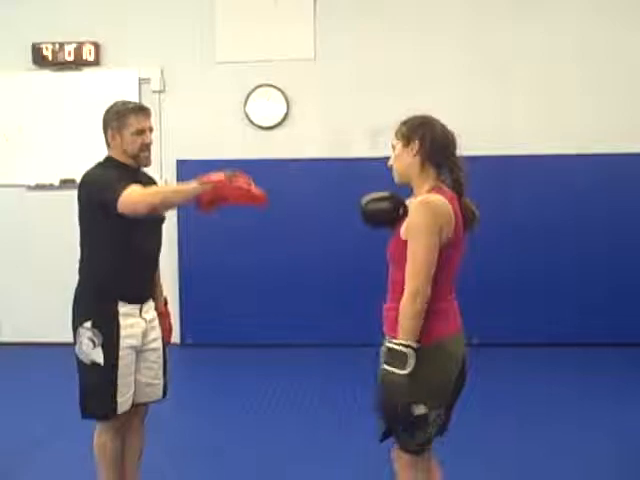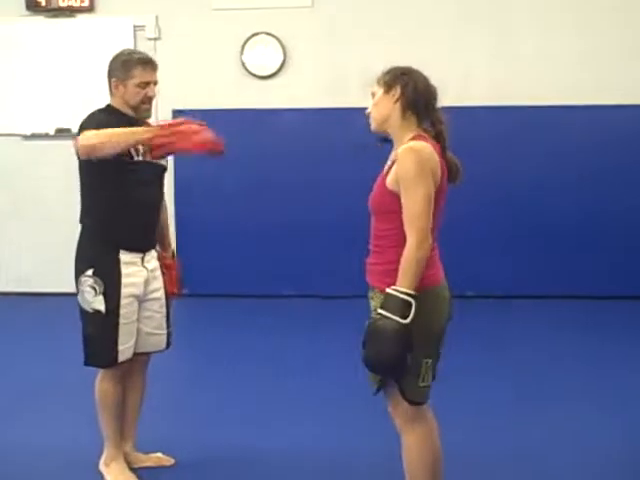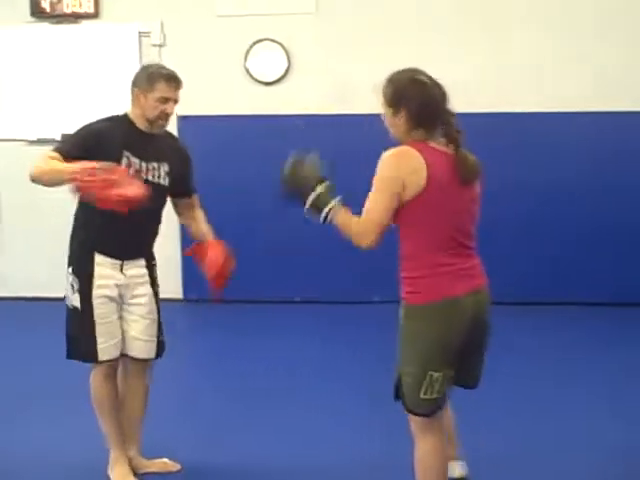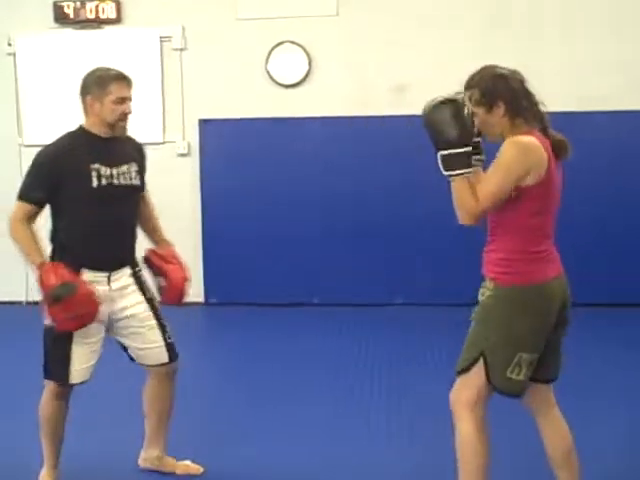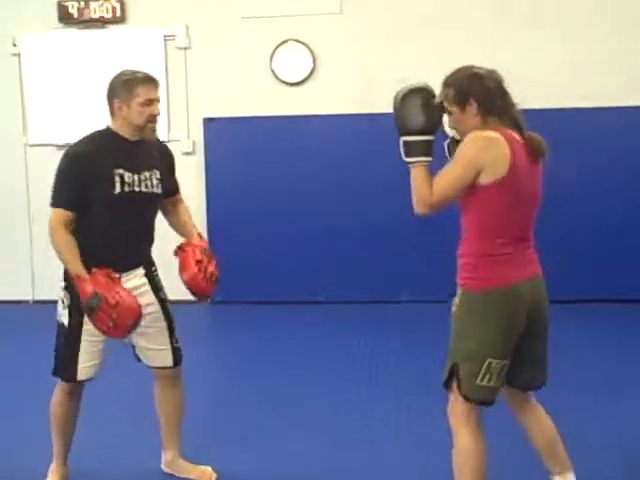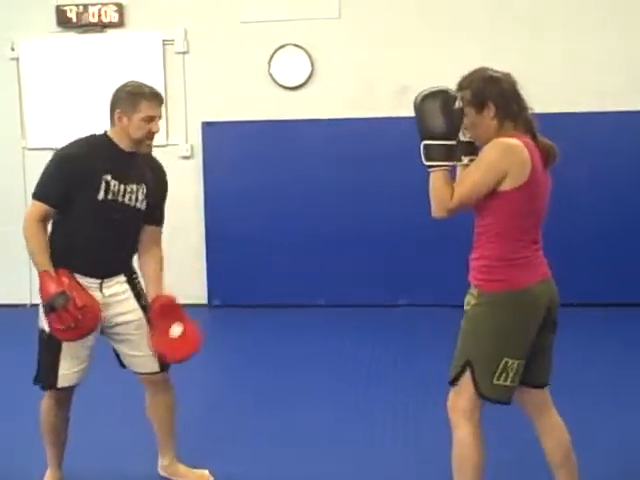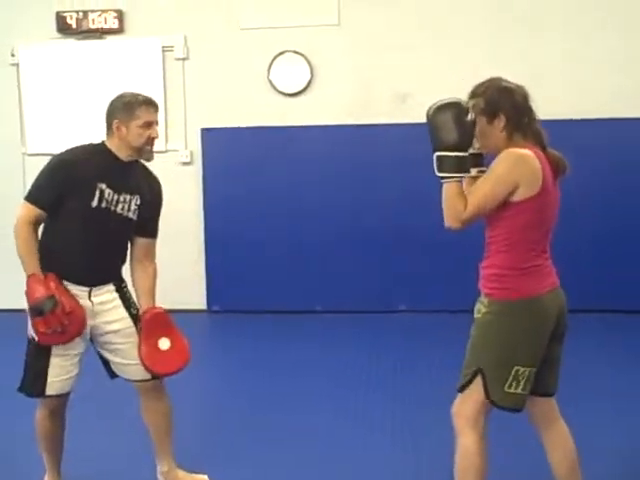
dt=0.7s
person 1, frame 1
left shoulder: (146, 182)
right shoulder: (99, 180)
right elbow: (141, 203)
left wrist: (159, 302)
right wrist: (202, 187)
left hip: (144, 312)
right hip: (107, 315)
left knee: (137, 410)
right knee: (112, 416)
person 1, frame 2
left shoulder: (161, 133)
right shoulder: (101, 123)
right elbow: (86, 145)
left wrist: (167, 251)
right wrist: (149, 133)
left hip: (148, 260)
right hip: (108, 262)
left knee: (142, 357)
right knee: (114, 364)
person 1, frame 3
left shoulder: (174, 151)
right shoulder: (101, 134)
left elbow: (188, 208)
right elbow: (40, 169)
left wrist: (210, 244)
right wrist: (83, 172)
left hip: (140, 266)
right hip: (96, 264)
left knee: (139, 361)
right knee: (104, 363)
person 1, frame 4
left shoulder: (132, 150)
right shoulder: (58, 156)
right elbow: (19, 219)
left wrist: (165, 249)
right wrist: (48, 274)
left hip: (127, 278)
right hip: (77, 284)
left knee: (164, 365)
right knee: (61, 384)
person 1, frame 5
left shoulder: (159, 153)
right shoulder: (83, 156)
left elbow: (172, 203)
right elbow: (59, 226)
left wrist: (194, 241)
right wrist: (85, 282)
left hip: (140, 277)
right hip: (92, 282)
left knee: (169, 369)
right knee: (71, 381)
person 1, frame 6
left shoulder: (153, 173)
right shoulder: (74, 159)
left elbow: (150, 242)
right elbow: (34, 221)
left wrist: (156, 297)
right wrist: (49, 280)
left hip: (121, 284)
right hip: (71, 287)
left knee: (158, 374)
right knee: (58, 389)
person 1, frame 7
left shoulder: (148, 186)
right shoulder: (70, 166)
left elbow: (143, 256)
right elbow: (25, 223)
left wrist: (148, 310)
right wrist: (38, 285)
left hip: (110, 294)
left knee: (152, 381)
right knee: (52, 398)
person 2, frame 1
left shoulder: (428, 207)
right shoulder: (442, 201)
left elbow: (417, 292)
left wrist: (397, 364)
right wrist: (401, 216)
left hip: (424, 347)
right hip: (440, 341)
person 2, frame 2
left shoulder: (412, 155)
right shoulder: (415, 149)
left elbow: (419, 241)
left wrist: (395, 313)
left hip: (404, 297)
right hip: (407, 296)
left knee: (406, 411)
right knee: (413, 407)
person 2, frame 3
left shoulder: (398, 161)
right shoulder: (463, 161)
left elbow: (366, 234)
left wrist: (320, 197)
left hip: (431, 305)
right hip: (473, 296)
left knee: (424, 421)
right knee: (429, 407)
person 2, frame 4
left shoulder: (521, 148)
right shoulder: (541, 146)
left elbow: (469, 212)
right elbow: (490, 199)
left wrist: (453, 151)
right wrist: (469, 150)
left hip: (516, 292)
right hip: (546, 287)
left knee: (466, 401)
right knee: (541, 402)
person 2, frame 5
left shoulder: (482, 143)
right shoulder: (526, 147)
left elbow: (425, 202)
left wrist: (416, 140)
right wrist: (461, 152)
left hip: (489, 294)
right hip: (527, 288)
left knee: (462, 413)
right knee: (521, 399)
person 2, frame 6
left shoulder: (504, 151)
right shoulder: (529, 149)
left elbow: (444, 206)
right elbow: (474, 195)
left wrist: (437, 145)
right wrist: (464, 151)
left hip: (503, 297)
right hip: (534, 290)
left knee: (462, 409)
right knee: (537, 401)
person 2, frame 7
left shoulder: (515, 160)
right shoulder: (537, 159)
left elbow: (457, 217)
right elbow: (480, 204)
left wrist: (449, 155)
right wrist: (468, 162)
left hip: (513, 307)
right hip: (542, 300)
left knee: (467, 416)
right knee: (544, 412)
